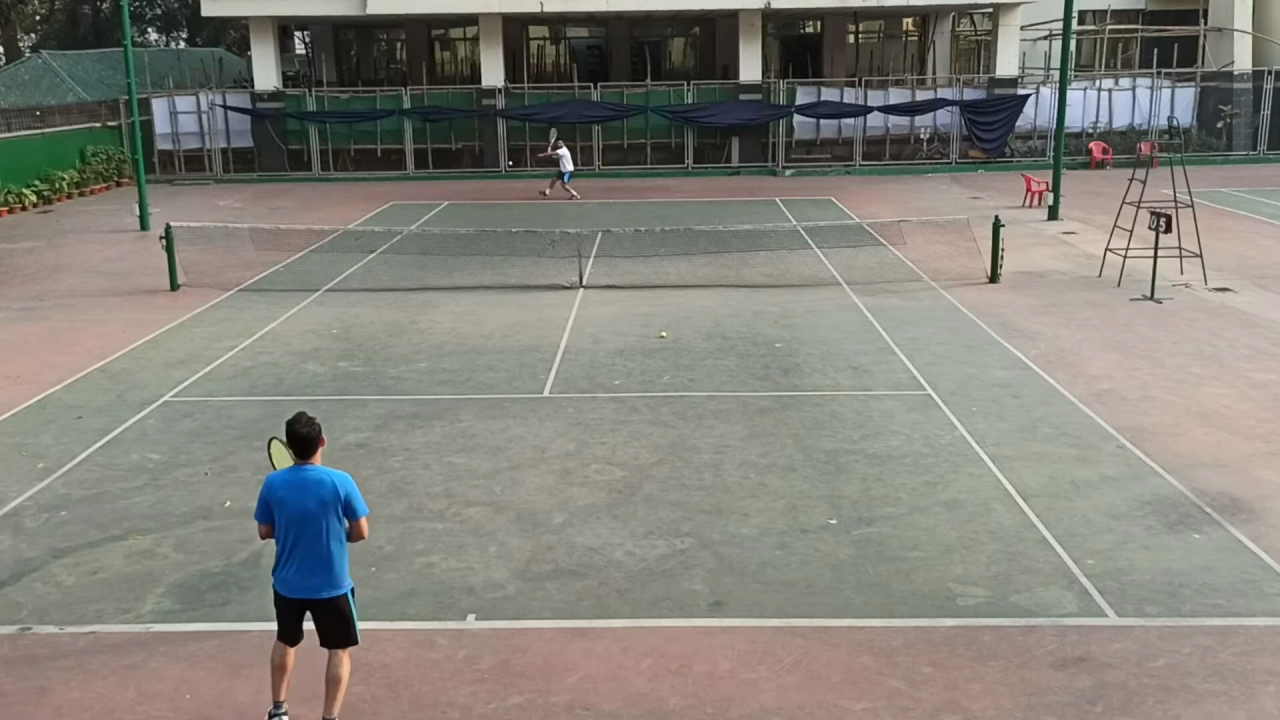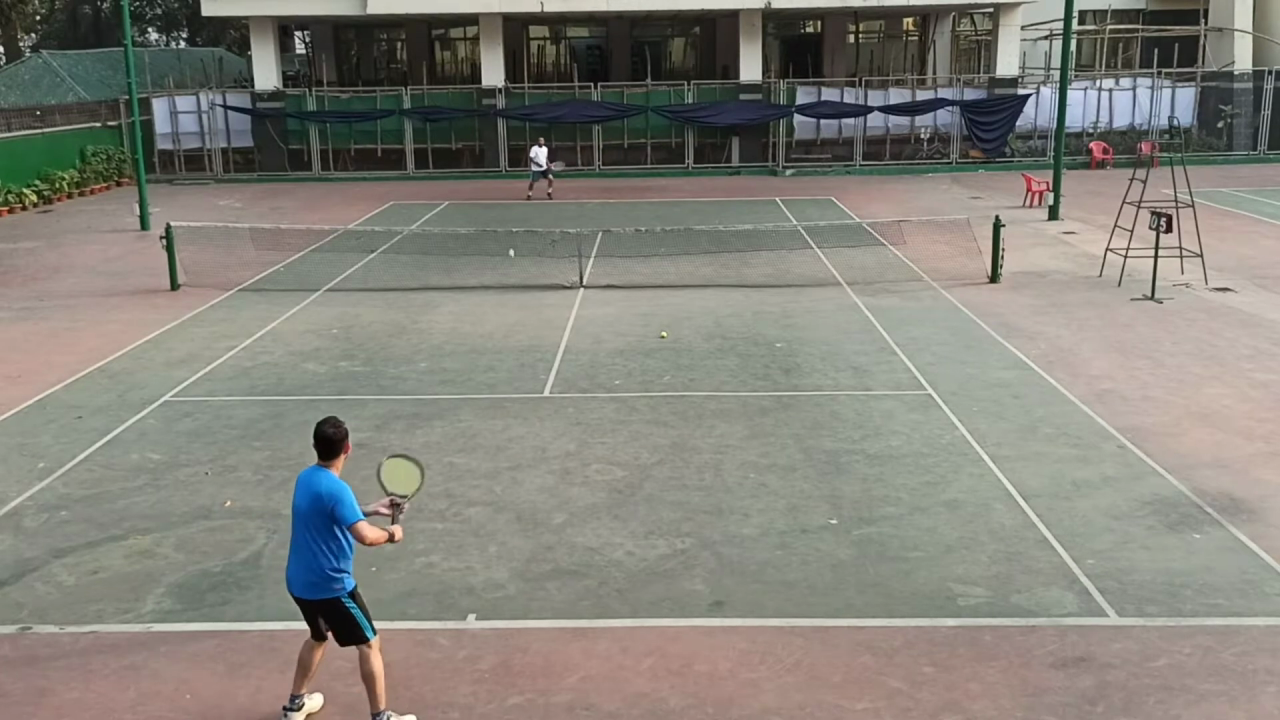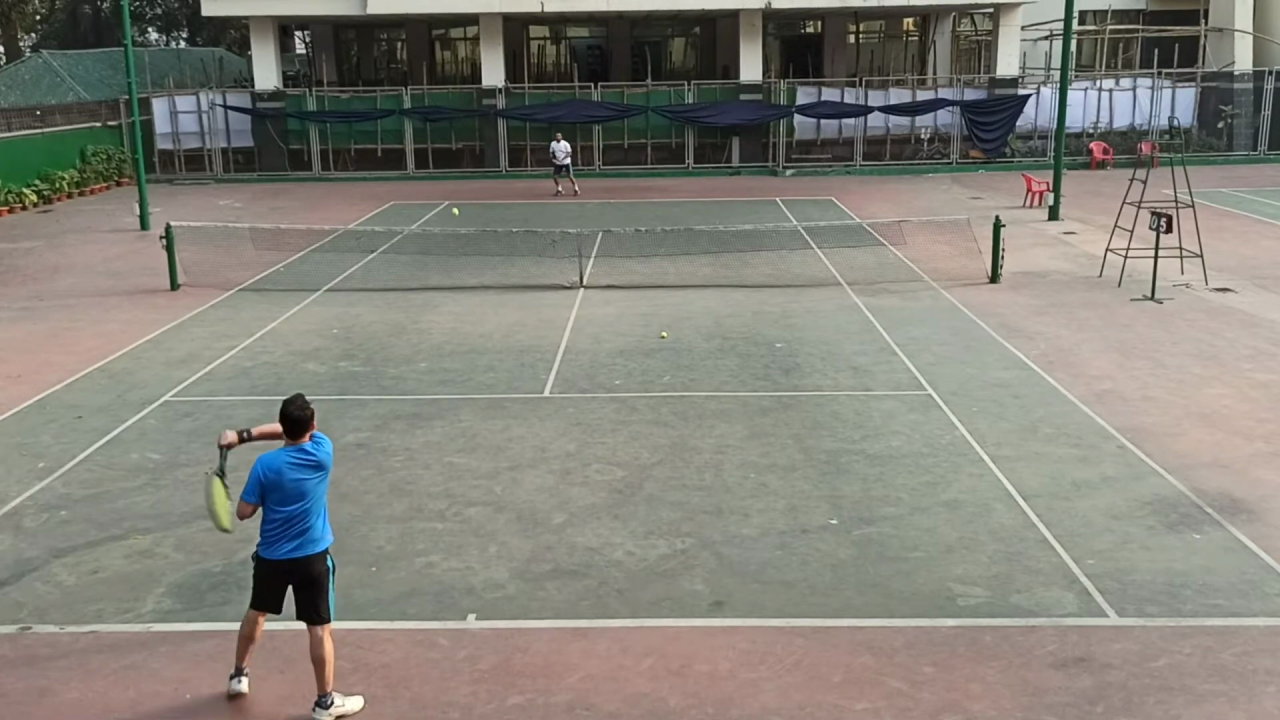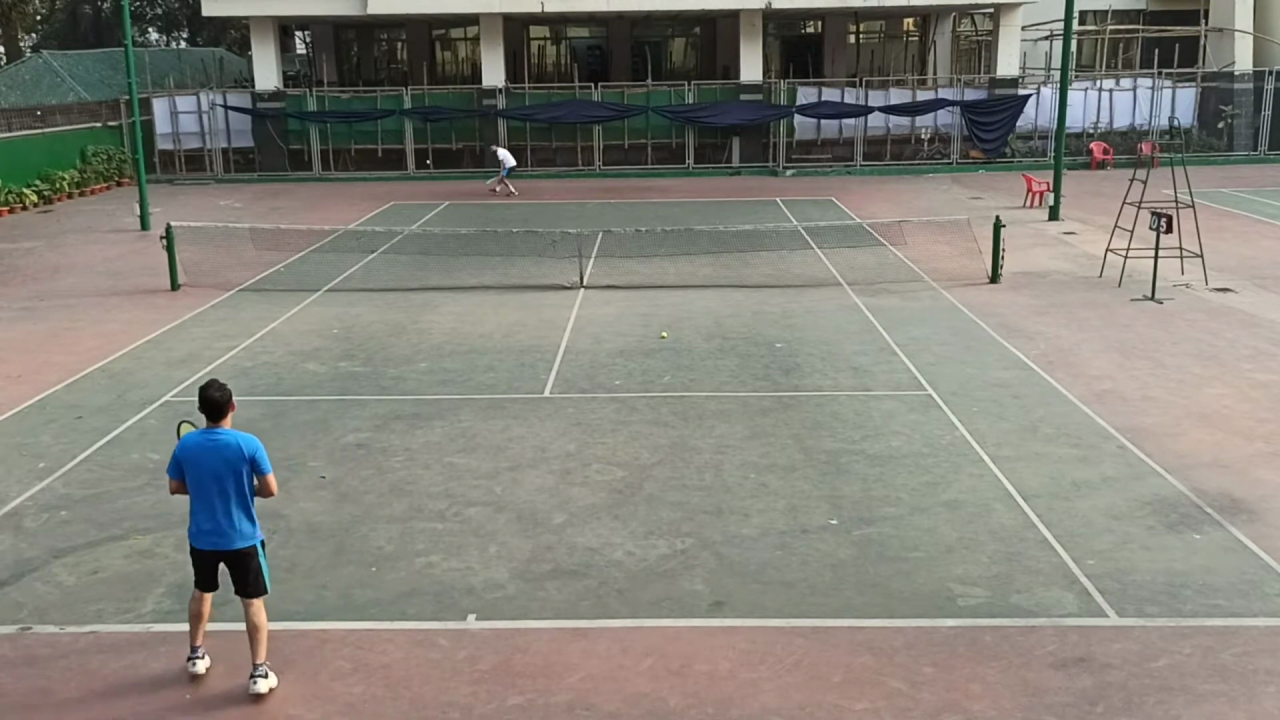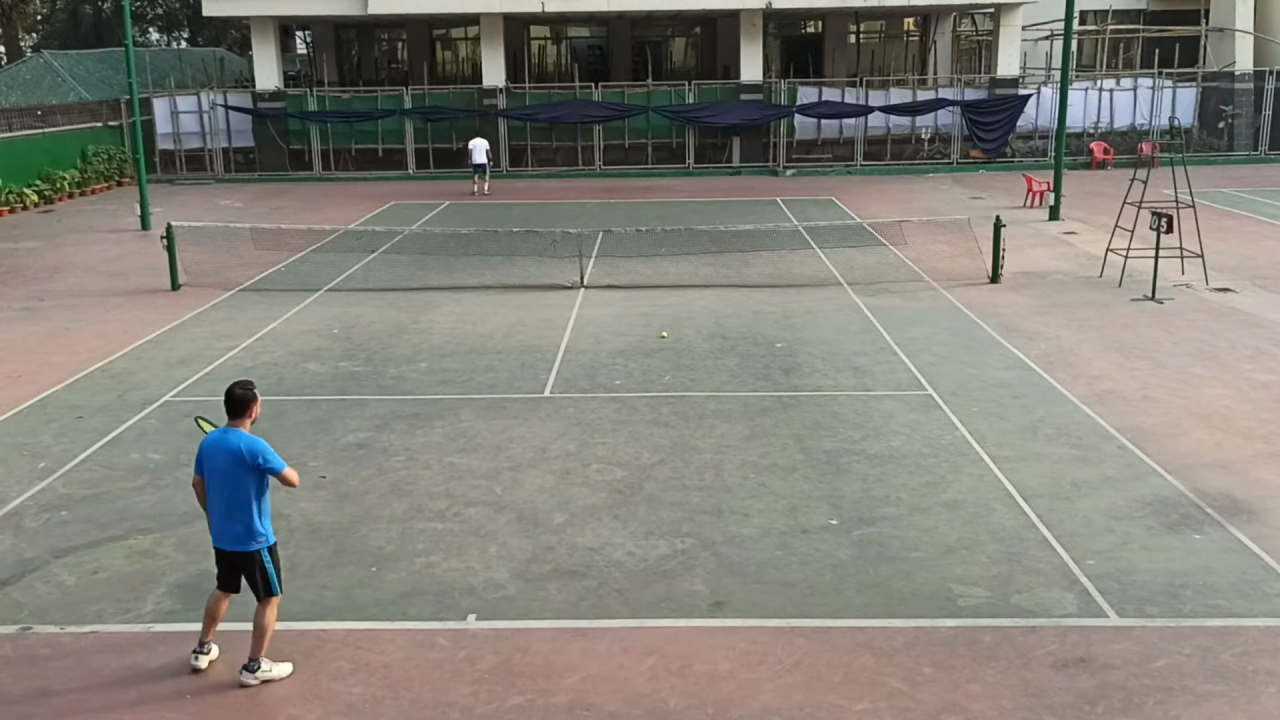
dt=1s
person 1, frame 1
left shoulder: (273, 483)
right shoulder: (340, 482)
left elbow: (264, 532)
right elbow: (360, 532)
left hip: (287, 584)
right hip: (332, 586)
left knee: (285, 643)
right knee: (339, 651)
person 1, frame 2
left shoulder: (305, 478)
right shoulder: (335, 489)
right elbow: (364, 536)
left wrist: (374, 508)
right wrist: (391, 534)
left hip: (299, 583)
right hip: (331, 585)
left knee: (317, 637)
right knee: (369, 645)
person 1, frame 3
left shoulder: (265, 465)
right shoulder: (323, 451)
left elbow: (244, 512)
right elbow: (286, 430)
right wrist: (243, 435)
left hip: (270, 555)
right hip: (312, 556)
left knee: (256, 612)
right knee: (319, 630)
left ankle: (239, 676)
person 1, frame 4
left shoulder: (186, 444)
right shoulder: (248, 444)
left elbow: (175, 487)
right elbow: (270, 490)
left hip: (202, 538)
right hip: (243, 538)
left knee: (202, 592)
right knee: (253, 601)
left ankle: (196, 654)
right ankle: (259, 672)
person 1, frame 5
left shoulder: (208, 442)
right shoulder: (254, 446)
left elbow: (198, 483)
right elbow: (292, 480)
right wrist: (276, 467)
left hip: (222, 537)
right hip: (253, 540)
left knee: (223, 590)
right knee: (270, 600)
left ankle: (202, 650)
right ankle: (254, 667)
